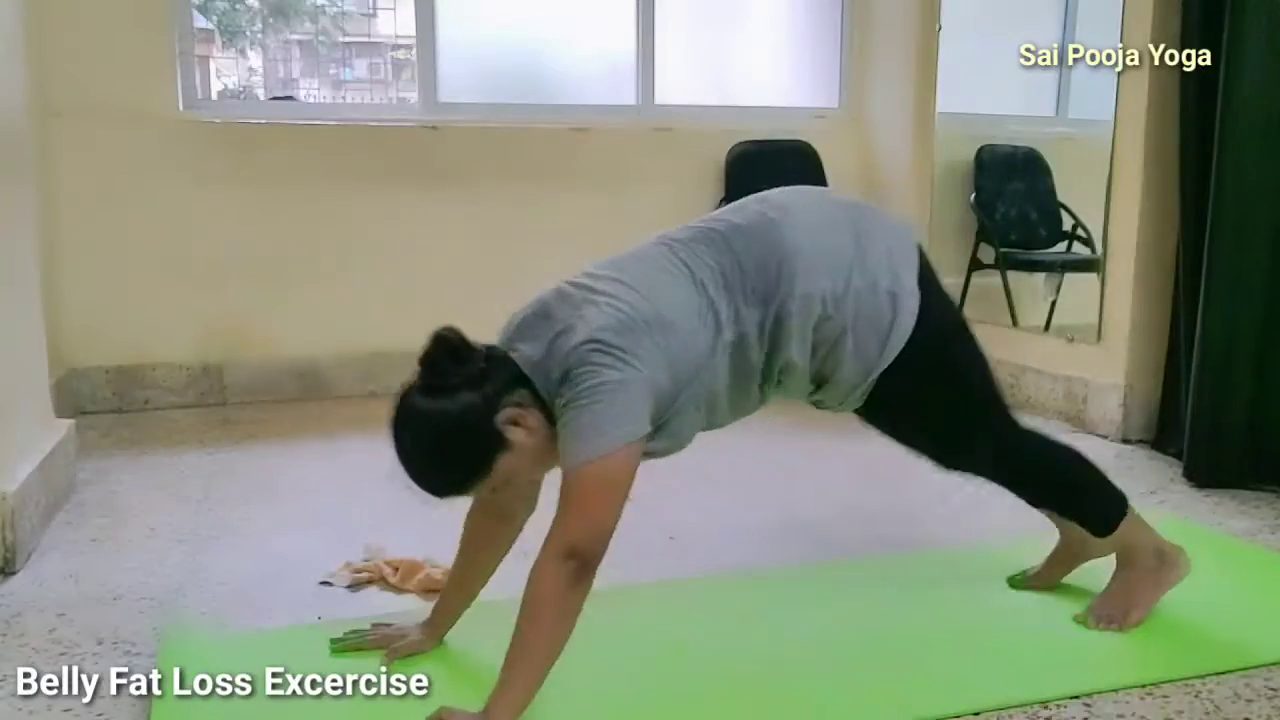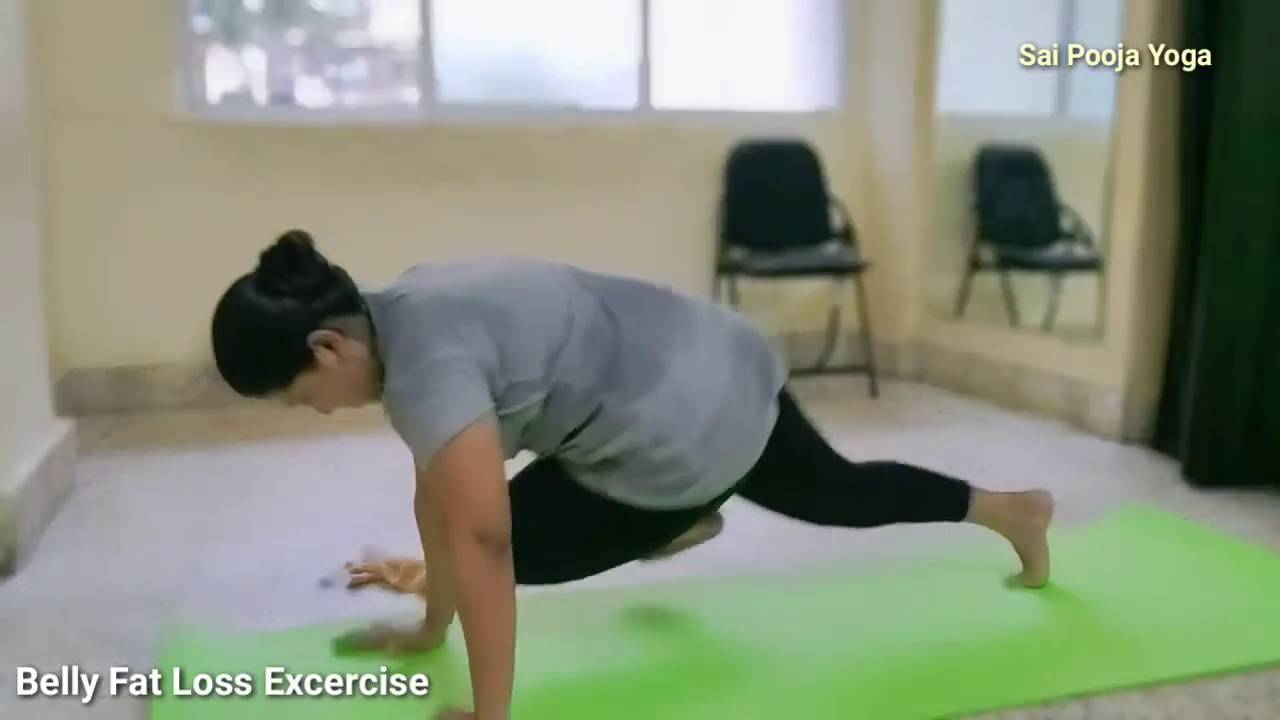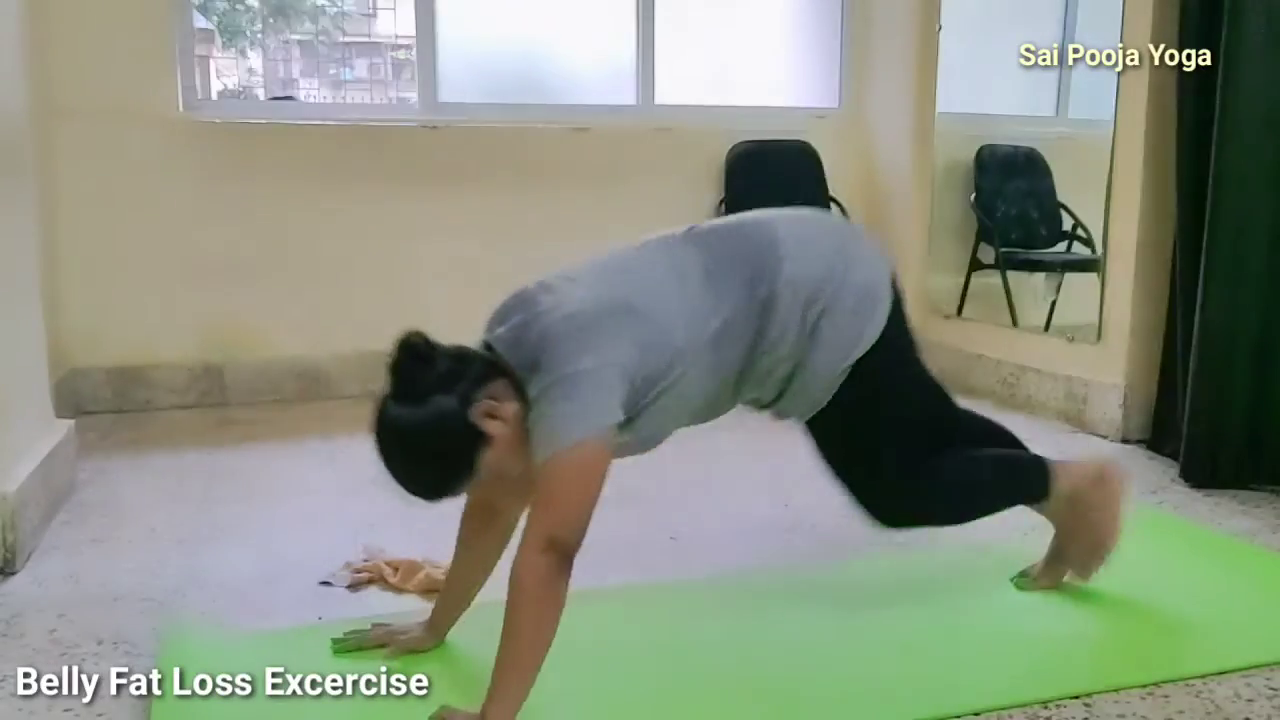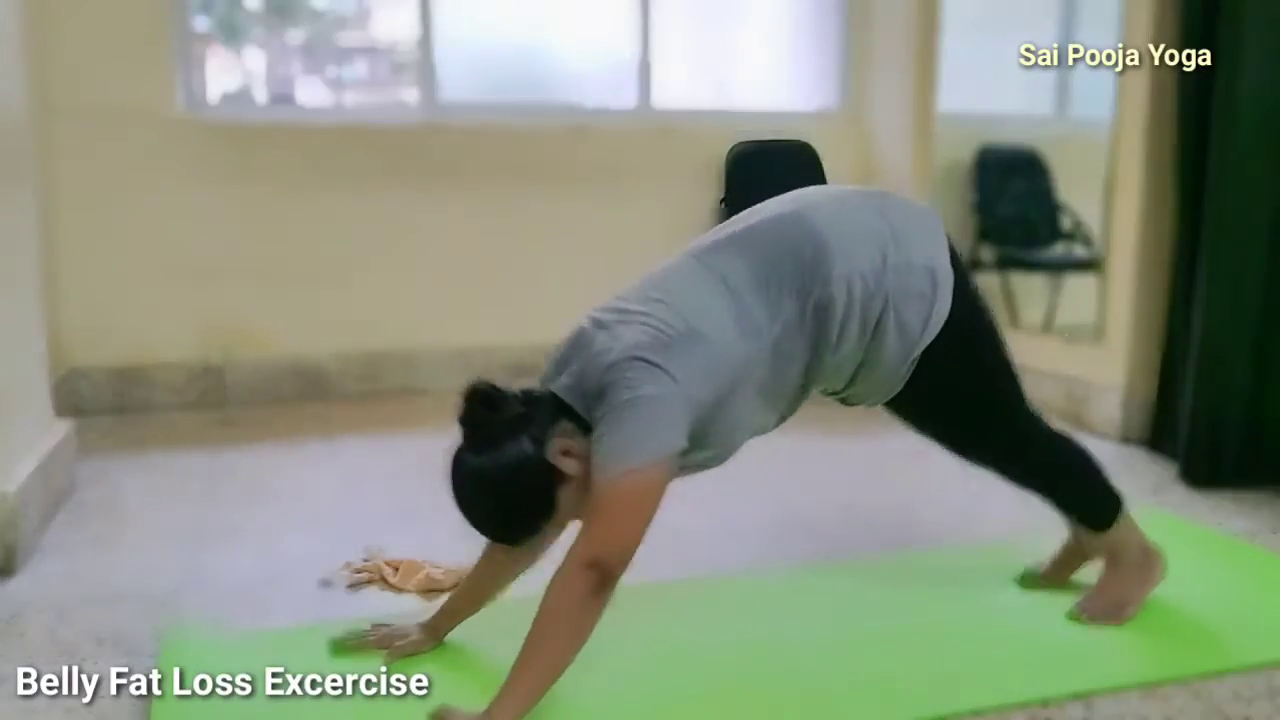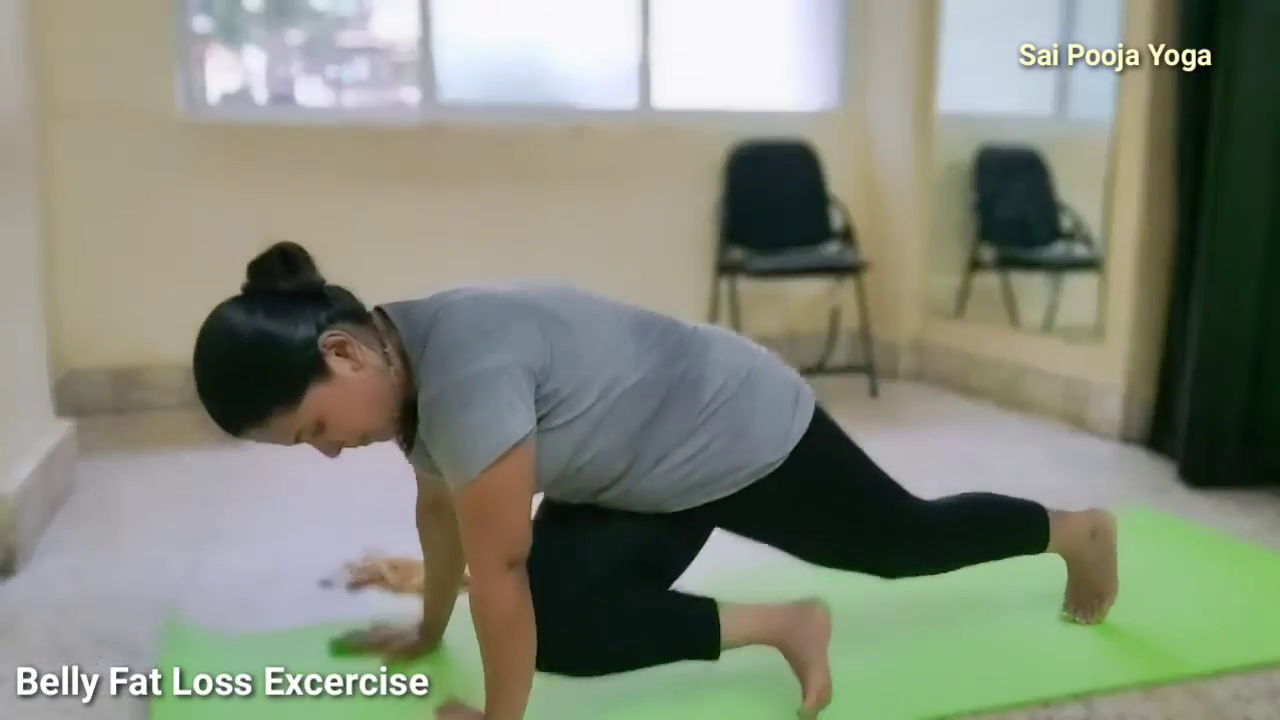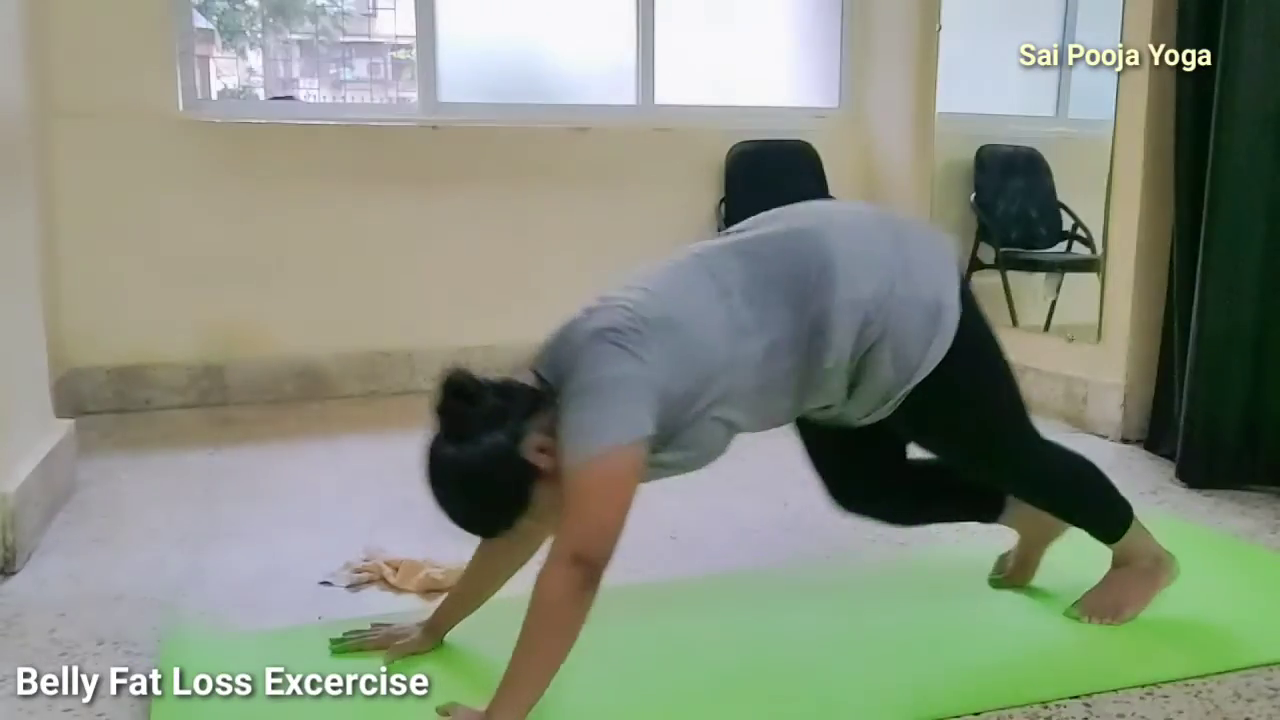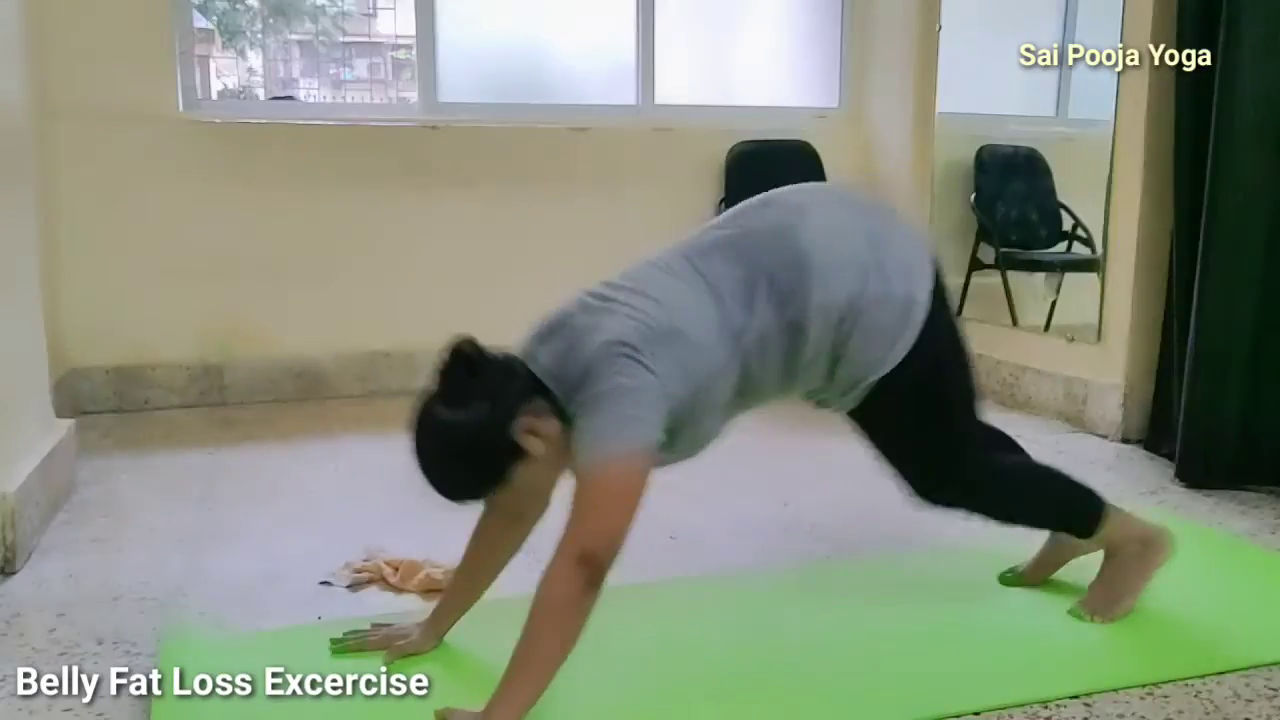
dt=0.7s
person 1, frame 1
left shoulder: (596, 383)
right shoulder: (513, 366)
left elbow: (571, 556)
right elbow: (500, 510)
right wrist: (431, 627)
left hip: (851, 291)
right hip: (801, 253)
left knee: (981, 436)
right knee: (954, 435)
left ankle: (1150, 552)
right ankle: (1081, 533)
person 1, frame 2
left shoulder: (423, 364)
right shoulder: (408, 310)
left elbow: (481, 544)
right elbow: (438, 488)
right wrist: (434, 624)
left hip: (683, 433)
right hip: (718, 365)
left knee: (513, 533)
right knee: (835, 494)
left ankle: (663, 529)
right ankle: (1015, 510)
person 1, frame 3
left shoulder: (569, 379)
right shoulder: (499, 363)
left elbow: (549, 549)
right elbow: (494, 507)
right wrist: (433, 627)
left hip: (822, 297)
right hip: (791, 283)
left knee: (897, 494)
right knee: (928, 425)
left ankle: (1079, 486)
right ankle: (1072, 523)
person 1, frame 4
left shoulder: (636, 400)
right shoulder: (561, 400)
left elbow: (593, 568)
right elbow: (527, 526)
right wrist: (437, 625)
left hip: (889, 281)
right hip: (830, 251)
left knee: (1002, 432)
right knee: (971, 432)
left ankle: (1132, 550)
right ankle: (1085, 529)
person 1, frame 5
left shoulder: (464, 368)
right shoulder: (399, 360)
left elbow: (499, 568)
right elbow: (440, 508)
right wrist: (426, 632)
left hip: (745, 430)
right hip: (645, 469)
left knee: (901, 537)
right knee: (559, 627)
left ankle: (1079, 532)
right ankle: (776, 628)
person 1, frame 6
left shoulder: (605, 395)
right shoulder: (547, 400)
left elbow: (577, 570)
right elbow: (520, 523)
right wrist: (432, 628)
left hip: (897, 297)
right hip: (835, 280)
left knee: (1006, 451)
right knee: (865, 490)
left ankle: (1142, 554)
right ankle: (1029, 517)
person 1, frame 7
left shoulder: (614, 394)
right shoulder: (538, 374)
left elbow: (580, 567)
right elbow: (515, 512)
right wrist: (433, 626)
left hip: (866, 287)
right hip: (811, 247)
left knee: (946, 472)
right knee: (935, 446)
left ankle: (1130, 538)
right ankle: (1072, 530)
